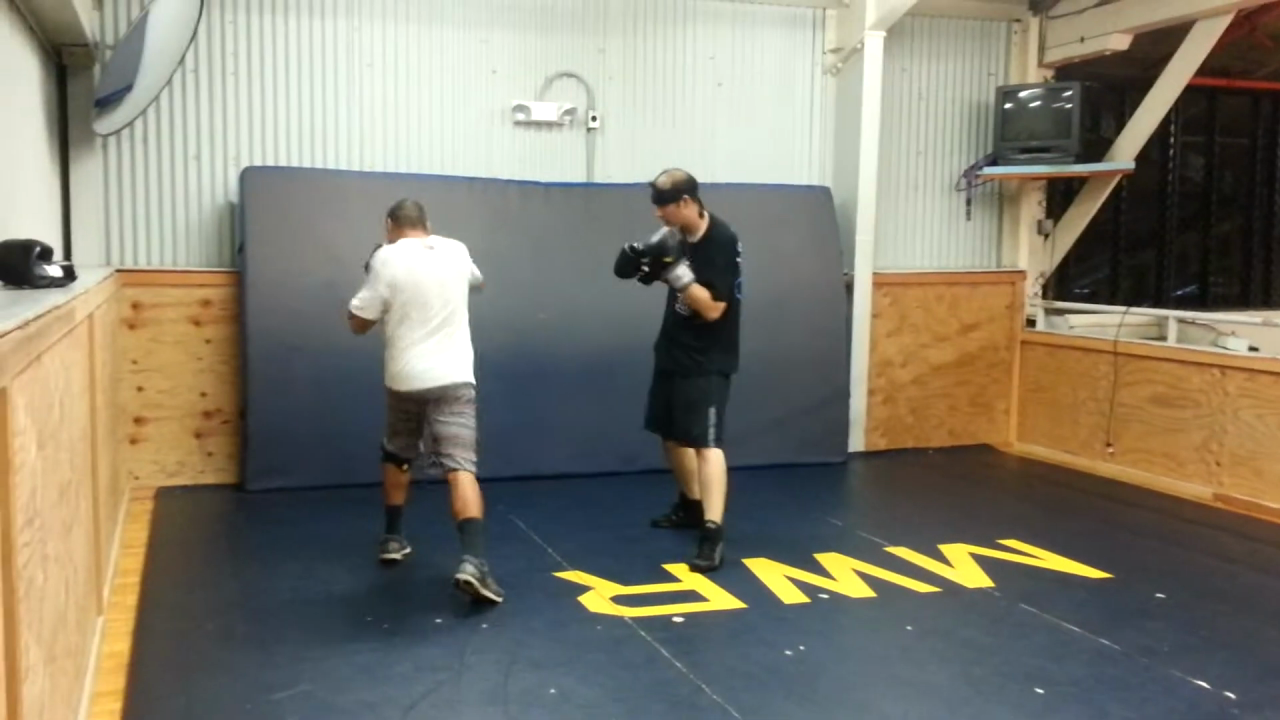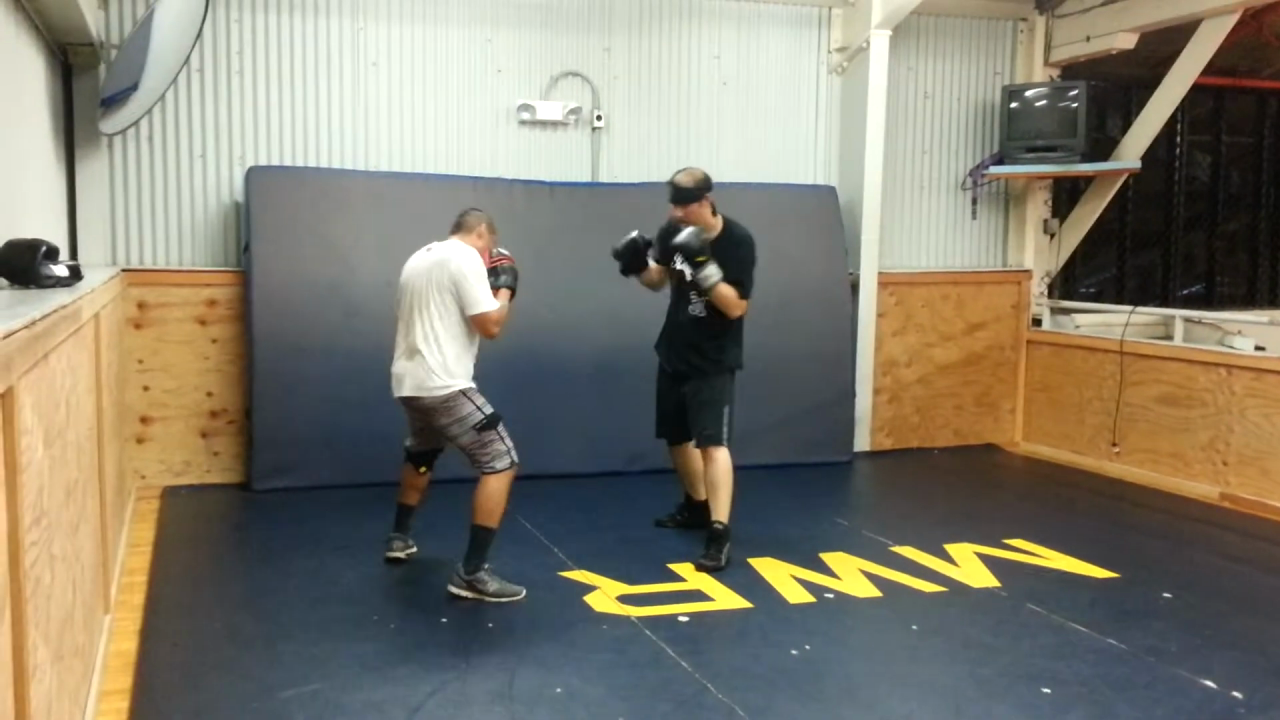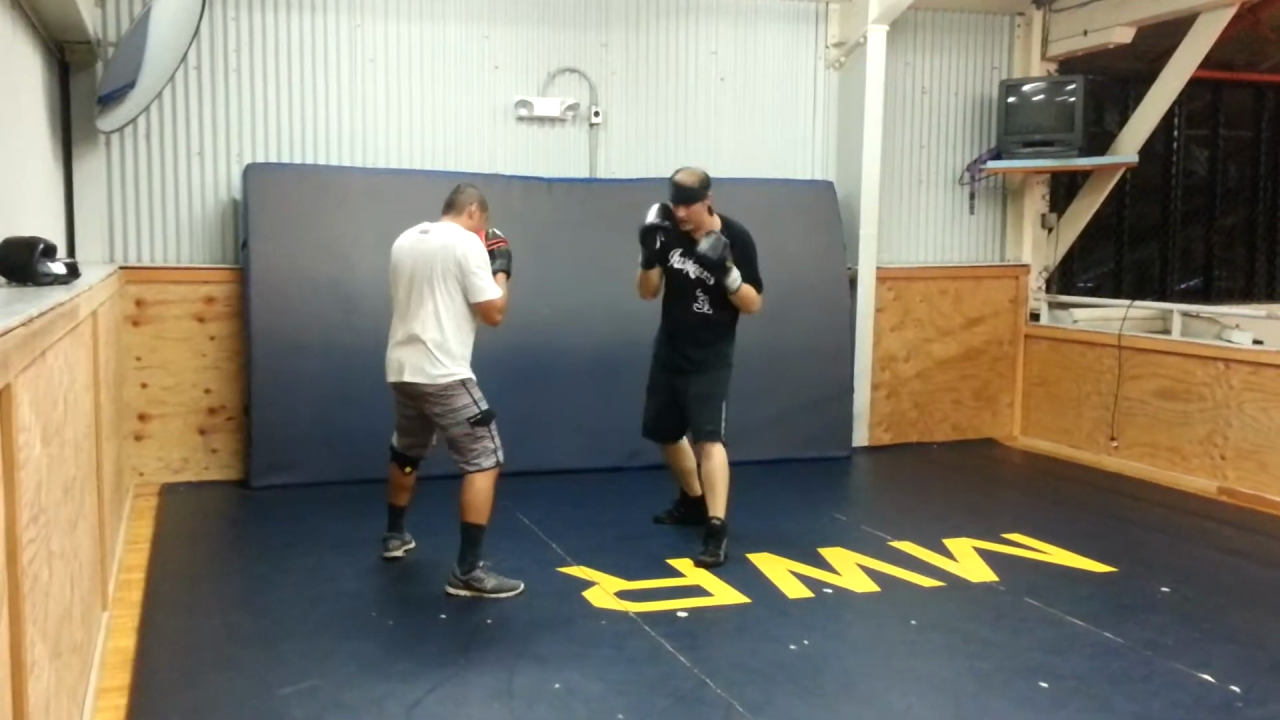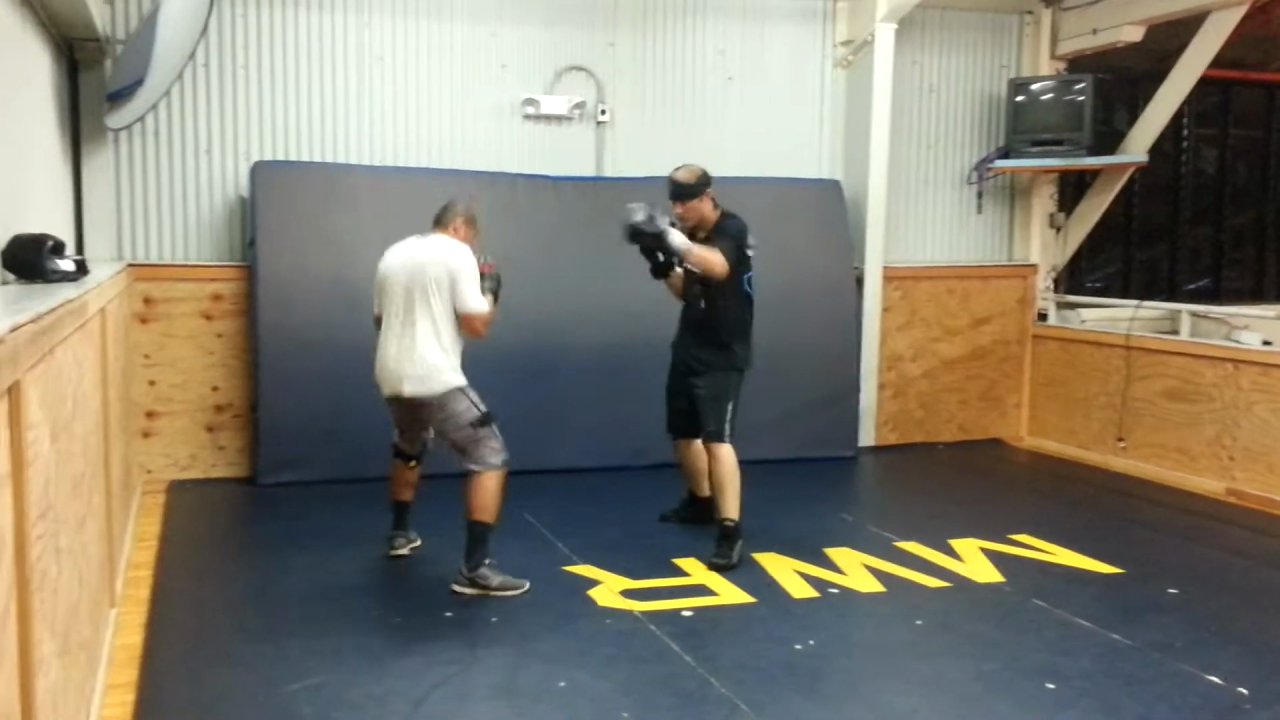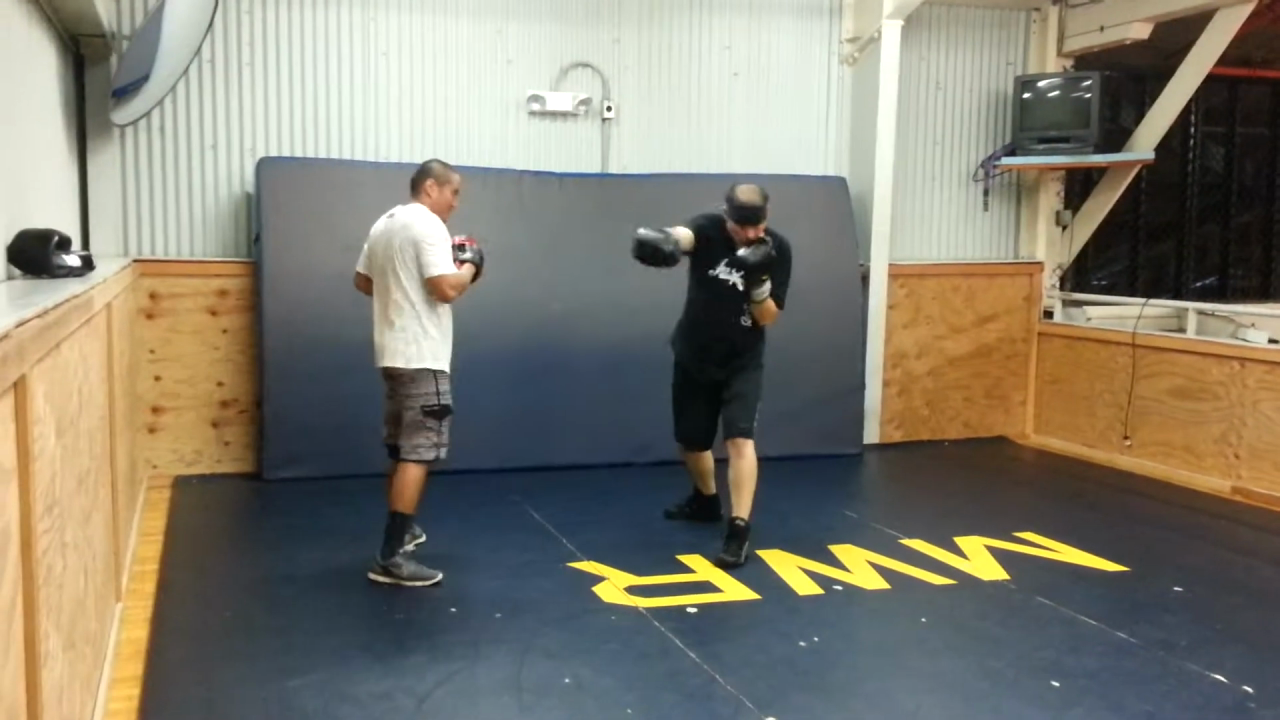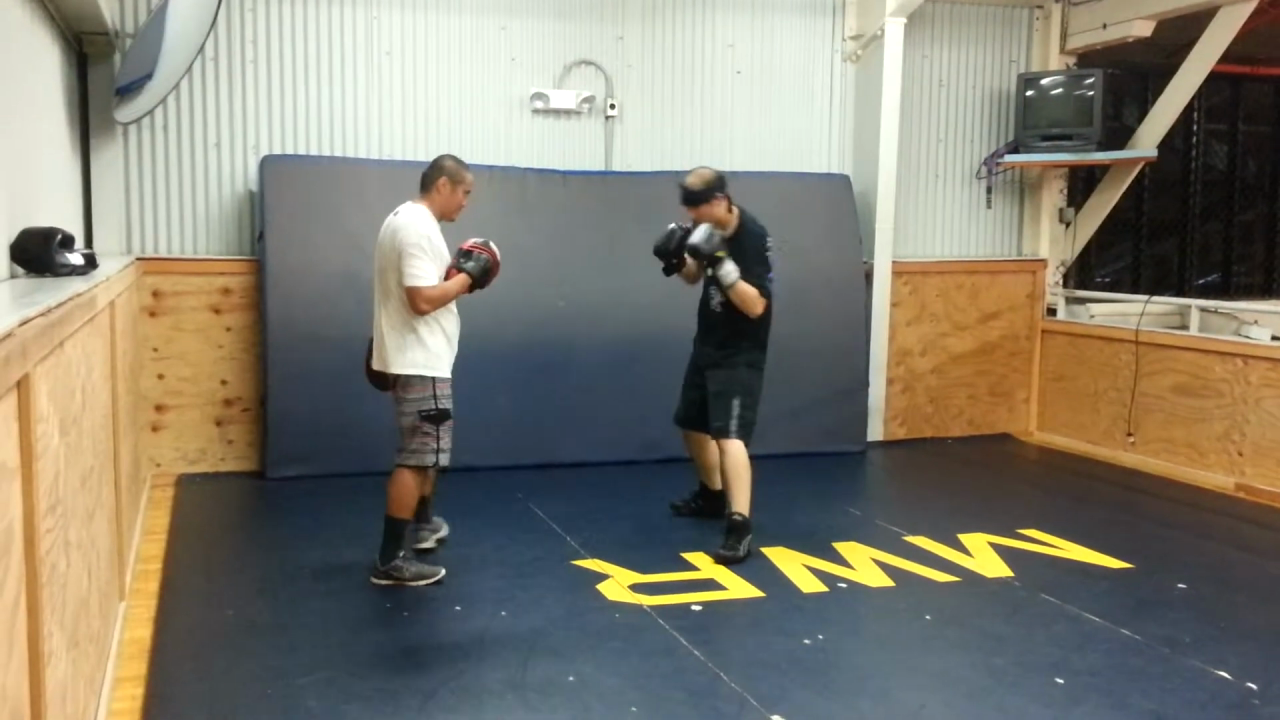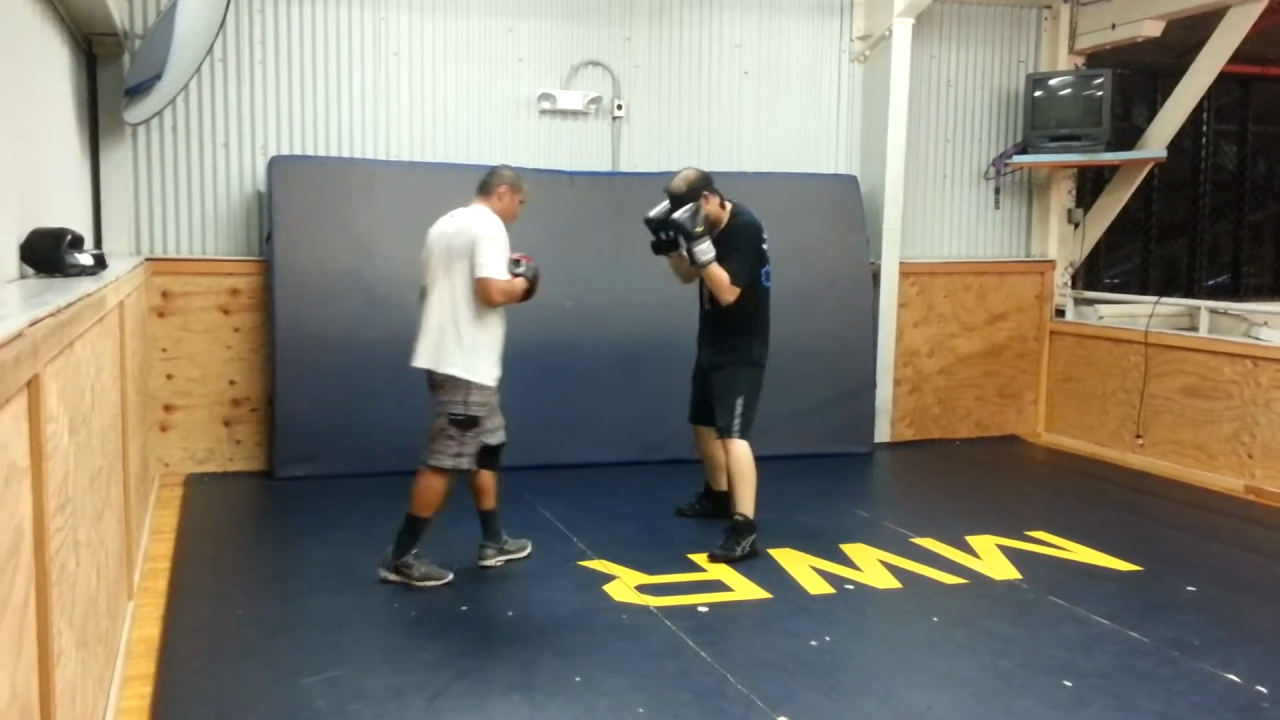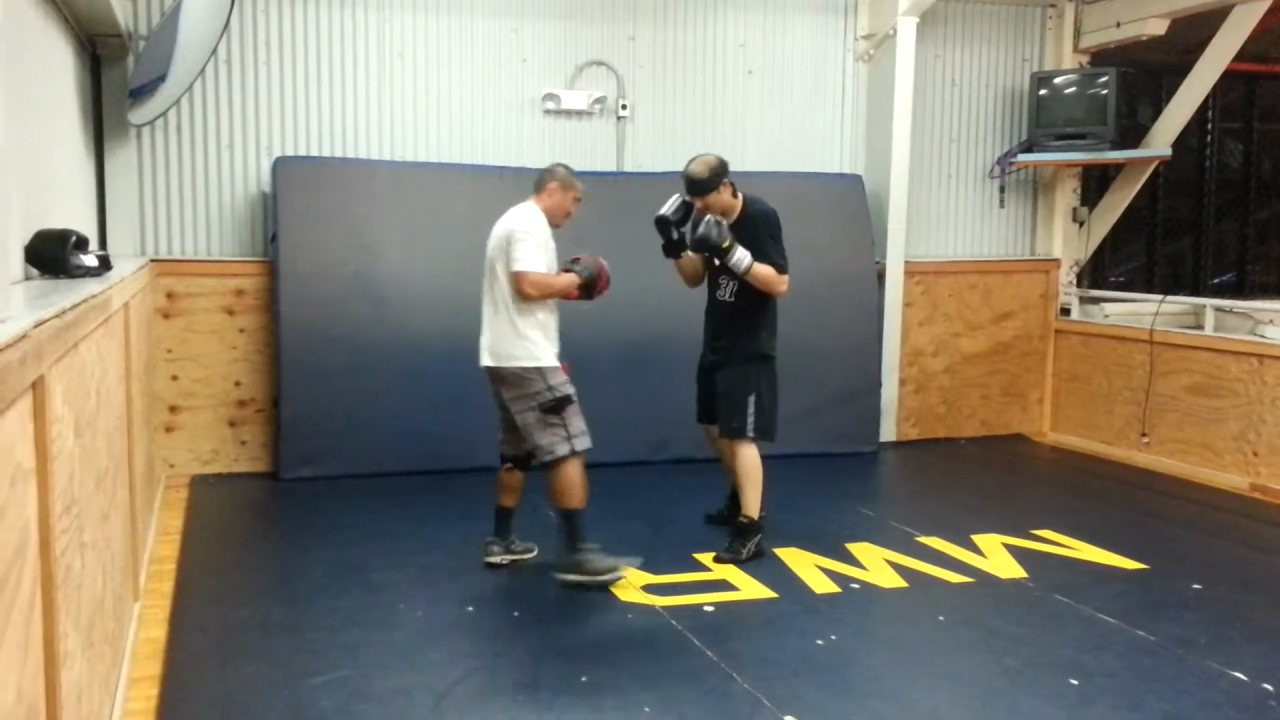
dt=0.4s
person 1, frame 1
left shoulder: (386, 259)
right shoulder: (455, 252)
left elbow: (358, 324)
right elbow: (475, 280)
left hip: (404, 379)
right hip: (454, 377)
left knee: (398, 454)
right knee: (460, 467)
left ankle: (393, 539)
right ankle: (474, 564)
person 1, frame 2
left shoulder: (419, 259)
right shoulder: (465, 259)
right elbow: (490, 326)
right wrist: (505, 289)
left hip: (409, 382)
right hip: (444, 386)
left knee: (421, 455)
right knee: (500, 465)
left ankle: (398, 538)
right ankle: (472, 574)
person 1, frame 3
left shoulder: (404, 241)
right shoulder: (467, 244)
right elbow: (494, 314)
right wrist: (501, 271)
left hip: (402, 369)
right hip: (443, 375)
left knee: (406, 453)
right knee: (484, 463)
left ankle: (394, 535)
right ankle: (468, 570)
person 1, frame 4
left shoulder: (392, 256)
right shoulder: (457, 256)
right elbow: (477, 325)
right wrist: (490, 293)
left hip: (393, 378)
right hip: (438, 381)
left knee: (408, 448)
right knee: (488, 464)
left ankle: (400, 533)
right ankle: (475, 568)
person 1, frame 5
left shoulder: (384, 225)
right shoulder: (427, 225)
left elbow: (362, 282)
right elbow: (447, 289)
right wrist: (470, 264)
left hip: (393, 353)
right hip: (421, 357)
left knee: (402, 447)
right knee: (418, 454)
left ankle: (402, 528)
right ankle: (390, 557)
person 1, frame 6
left shoulder: (401, 218)
right shoulder: (420, 228)
right elbow: (423, 300)
left wrist: (454, 272)
right wrist: (468, 276)
left hip: (412, 357)
right hip: (420, 362)
left knee: (429, 446)
right knee: (418, 458)
left ankle: (421, 523)
right ankle: (390, 560)
person 1, frame 7
left shoulder: (445, 225)
right shoulder: (488, 226)
right elbow: (494, 291)
right wrist: (523, 282)
left hip: (446, 356)
right hip: (463, 363)
left knee: (486, 448)
right knee: (446, 461)
left ankle: (494, 541)
right ankle: (399, 557)
person 1, frame 8
left shoulder: (512, 221)
right shoulder: (529, 221)
right elbow: (530, 284)
left wrist: (562, 285)
right wrist: (575, 280)
left hip: (503, 355)
right hip: (525, 357)
left knee: (517, 450)
right knee: (567, 449)
left ankle: (501, 540)
right ankle: (574, 554)
person 2, frame 1
left shoulder: (721, 240)
right shoulder: (680, 233)
left elbow: (711, 308)
left wrist: (673, 267)
right wrist: (648, 269)
left hip: (707, 360)
right hip: (673, 351)
left knee: (706, 442)
right knee: (671, 434)
left ankle: (713, 533)
right ankle: (691, 505)
person 2, frame 2
left shoulder: (736, 239)
right shoulder: (674, 231)
left elbow: (736, 308)
right elbow: (658, 280)
left wrist: (705, 264)
right wrist: (638, 262)
left hip: (713, 362)
right hip: (673, 355)
left knee: (712, 443)
right knee: (676, 437)
left ankle: (719, 533)
right ankle: (697, 505)
person 2, frame 3
left shoulder: (736, 238)
right shoulder: (670, 229)
left elbow: (753, 304)
right elbow: (648, 293)
left wrist: (725, 270)
right wrist: (649, 254)
left hip: (709, 357)
right hip: (668, 351)
left knee: (708, 438)
right knee: (666, 434)
left ankle: (717, 529)
right ankle: (693, 501)
person 2, frame 4
left shoulder: (732, 228)
right shoulder: (683, 229)
left elbow: (715, 267)
left wrist: (664, 231)
right wrist: (658, 256)
left hip: (723, 355)
right hip: (688, 348)
left knee: (716, 439)
right knee: (682, 433)
left ankle: (730, 531)
right ankle: (701, 502)
person 2, frame 5
left shoulder: (778, 250)
right shoulder: (707, 228)
left elbow: (768, 318)
right elbow: (678, 237)
left wrist: (758, 279)
right wrist: (658, 242)
left hip: (742, 361)
right hip: (692, 356)
left knee: (740, 439)
right knee: (691, 440)
left ankle: (739, 530)
right ankle: (704, 499)
person 2, frame 6
left shoulder: (751, 236)
right shoulder: (708, 228)
left elbow: (755, 306)
right elbow: (693, 277)
left wrist: (720, 261)
right wrist: (674, 260)
left hip: (741, 354)
right hip: (709, 345)
left knee: (728, 435)
right knee: (693, 425)
left ankle: (740, 528)
right ankle: (712, 495)
person 2, frame 7
left shoulder: (744, 227)
right shoulder: (706, 226)
left elbow: (728, 293)
right elbow: (688, 274)
left wrist: (699, 241)
right wrist: (667, 243)
left hip: (742, 350)
right hip: (712, 345)
left knee: (732, 434)
right knee: (703, 424)
left ankle: (744, 528)
right ankle: (718, 496)
person 2, frame 8
left shoulder: (760, 216)
right shoulder: (704, 217)
left elbow: (779, 284)
right elbow: (693, 278)
left wrist: (731, 251)
right wrist: (674, 242)
left hip: (749, 347)
right hip: (716, 341)
left knee: (741, 436)
right knee: (716, 427)
left ankle: (750, 530)
right ankle: (740, 500)
